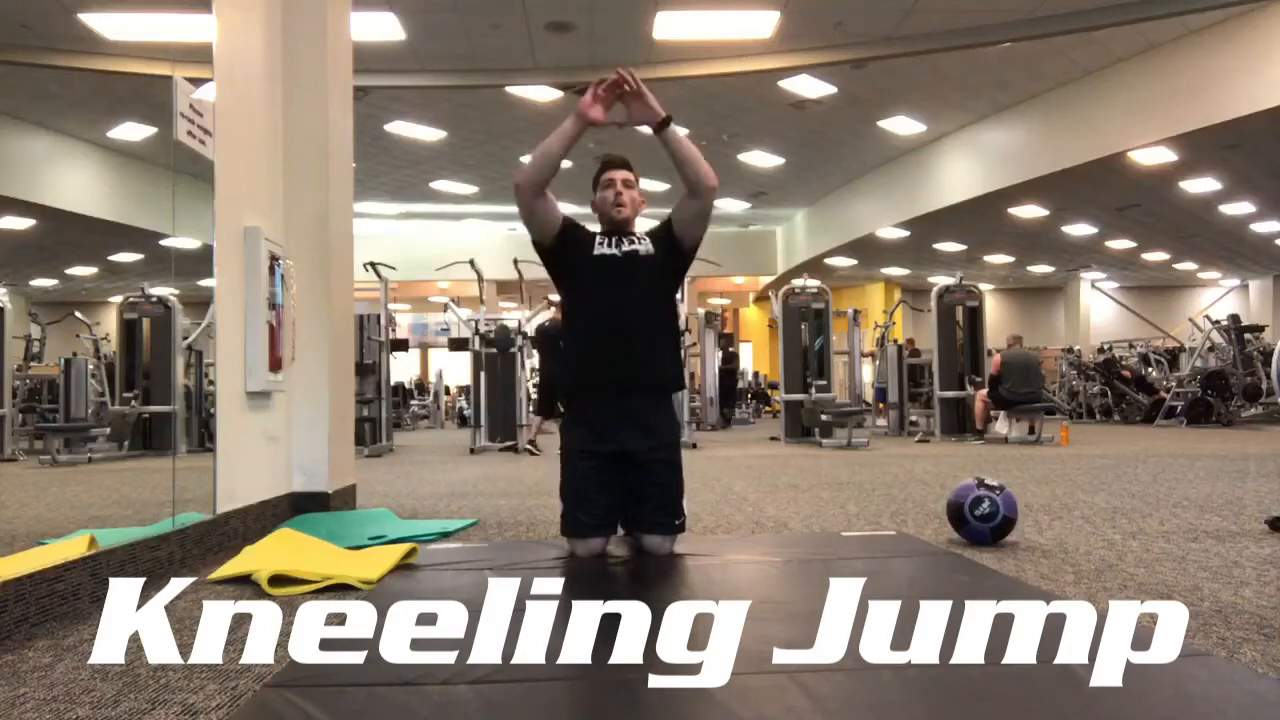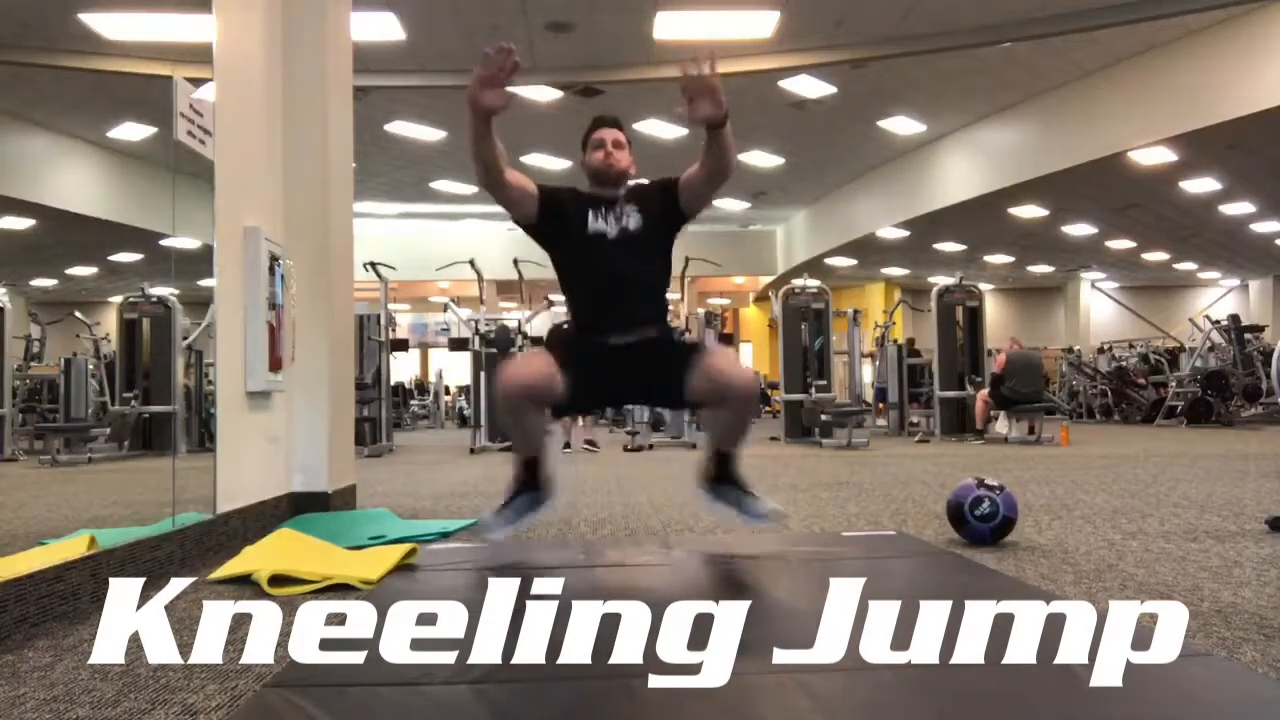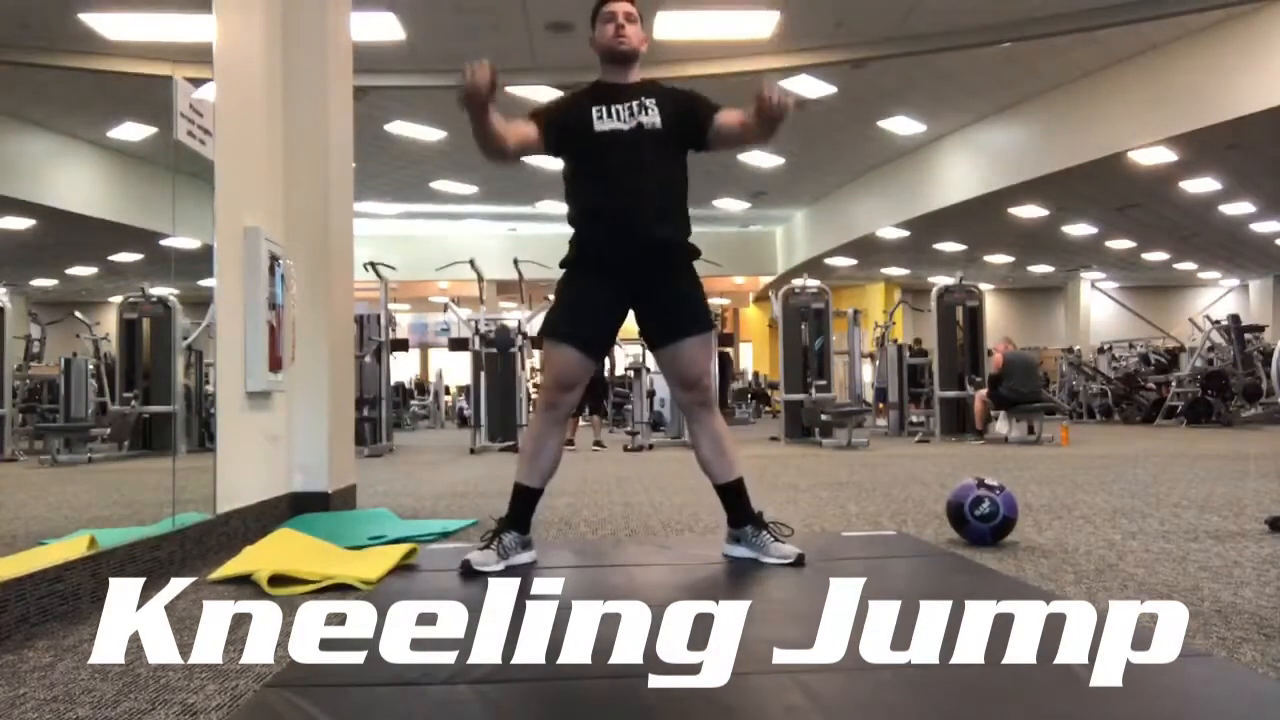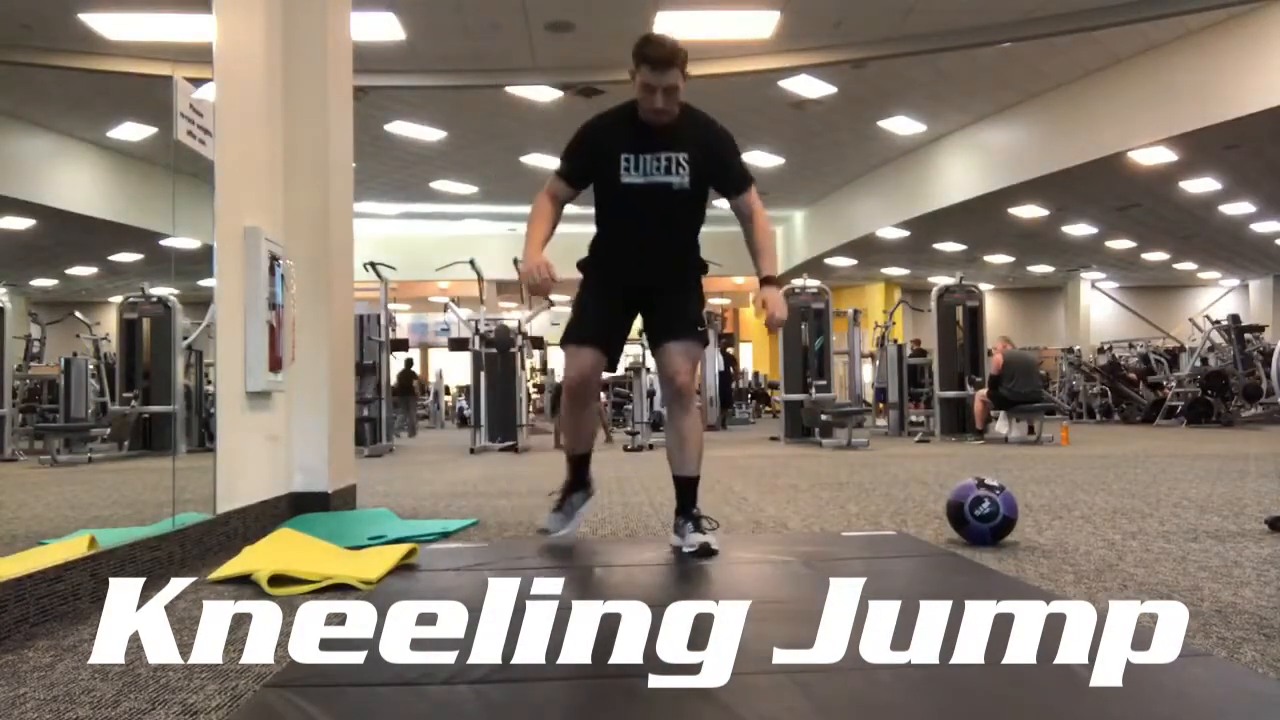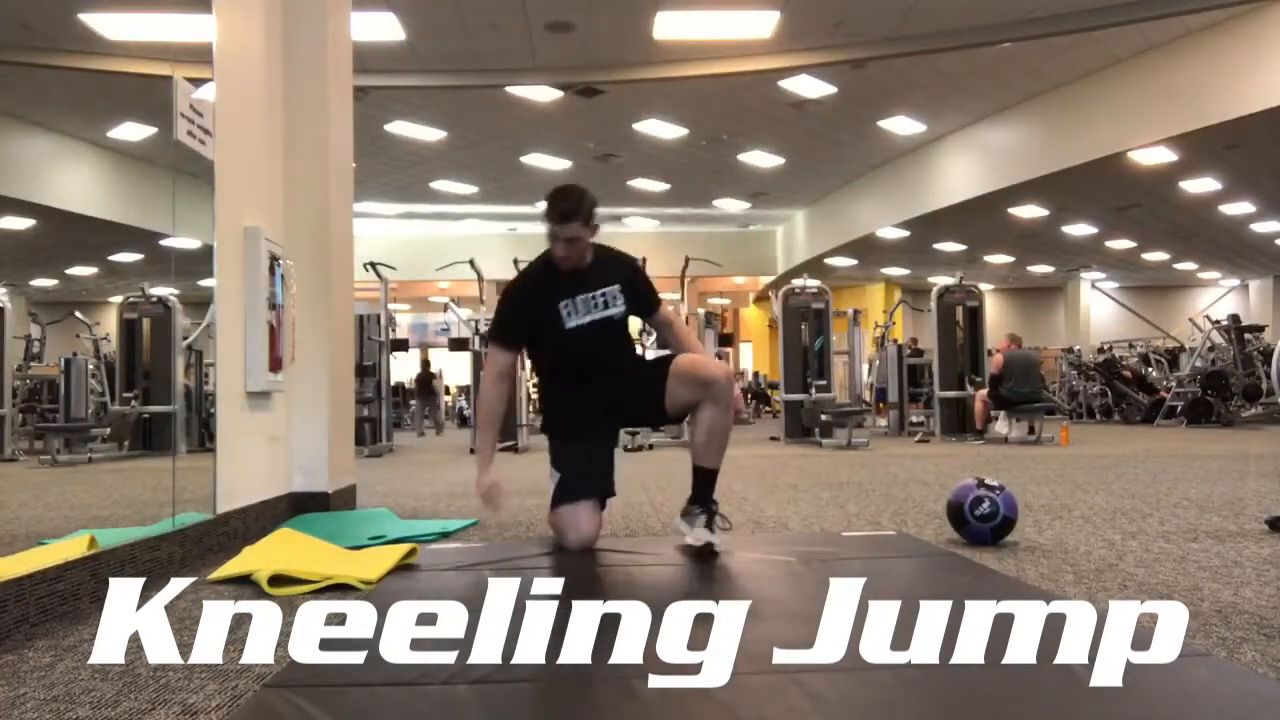
dt=1s
person 1, frame 1
left shoulder: (665, 246)
right shoulder: (571, 246)
left elbow: (705, 188)
right elbow: (527, 187)
left wrist: (659, 122)
right wrist: (579, 122)
left hip: (653, 414)
right hip: (587, 416)
left knee: (658, 546)
right knee: (587, 549)
person 1, frame 2
left shoulder: (658, 201)
right shoulder: (560, 209)
left elbow: (716, 173)
right elbow: (494, 179)
left wrist: (715, 123)
right wrist: (481, 116)
left hip: (655, 351)
right hip: (588, 355)
left knee: (740, 384)
right knee: (515, 382)
left ankle: (721, 475)
right ankle: (530, 484)
person 1, frame 3
left shoulder: (675, 102)
right shoulder: (571, 109)
left elbow: (737, 130)
right elbow: (506, 143)
left wrist: (767, 115)
right wrist: (480, 110)
left hip: (668, 266)
right hip: (593, 269)
left knee: (699, 396)
right knee: (556, 395)
left ankle: (745, 526)
right ankle: (514, 532)
person 1, frame 4
left shoulder: (709, 138)
right shoulder: (600, 134)
left elbow: (750, 210)
right elbow: (551, 197)
left wrist: (768, 282)
right wrist: (534, 251)
left hip: (676, 278)
right hip: (610, 275)
left knee: (680, 384)
right knee: (579, 377)
left ankle: (687, 516)
right ankle: (577, 484)
person 1, frame 5
left shoulder: (621, 267)
right shoulder: (525, 292)
left elbow: (664, 323)
right elbow: (497, 374)
left wrist: (713, 381)
right wrist: (484, 466)
left hip: (629, 382)
right hip: (575, 410)
left knee: (716, 378)
right knee: (579, 536)
left ankle: (699, 509)
right ankle: (567, 491)
